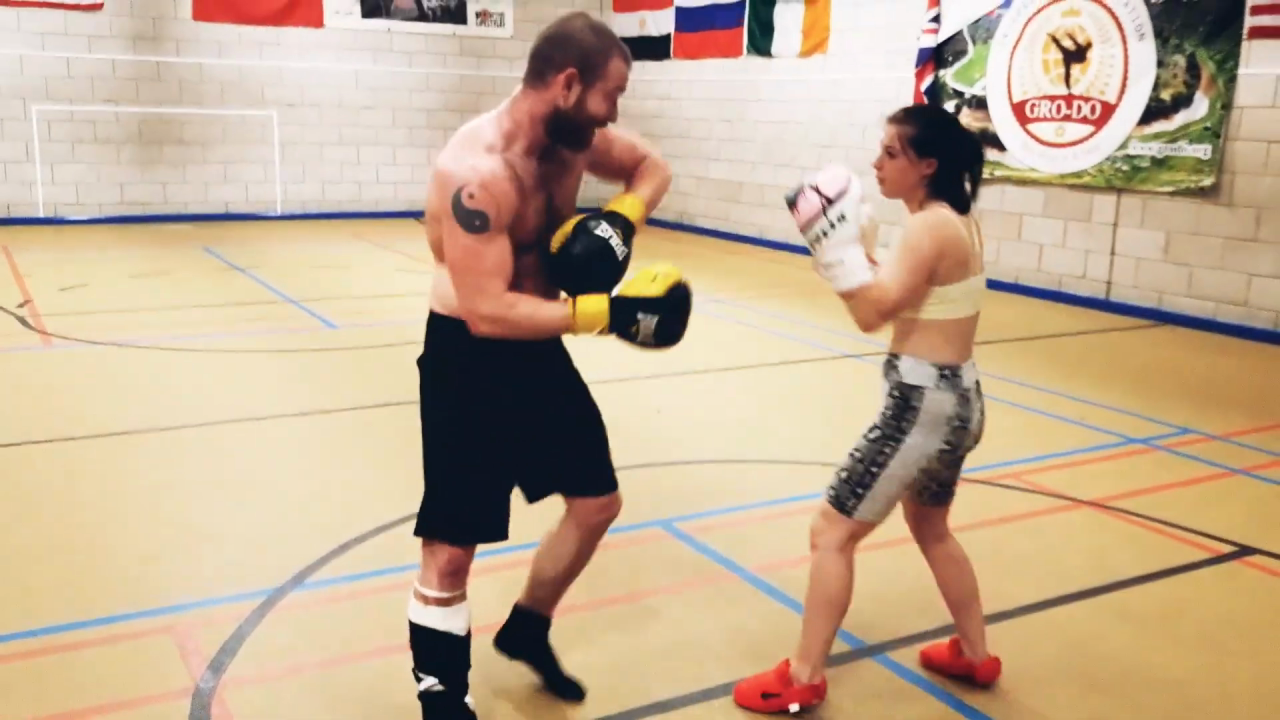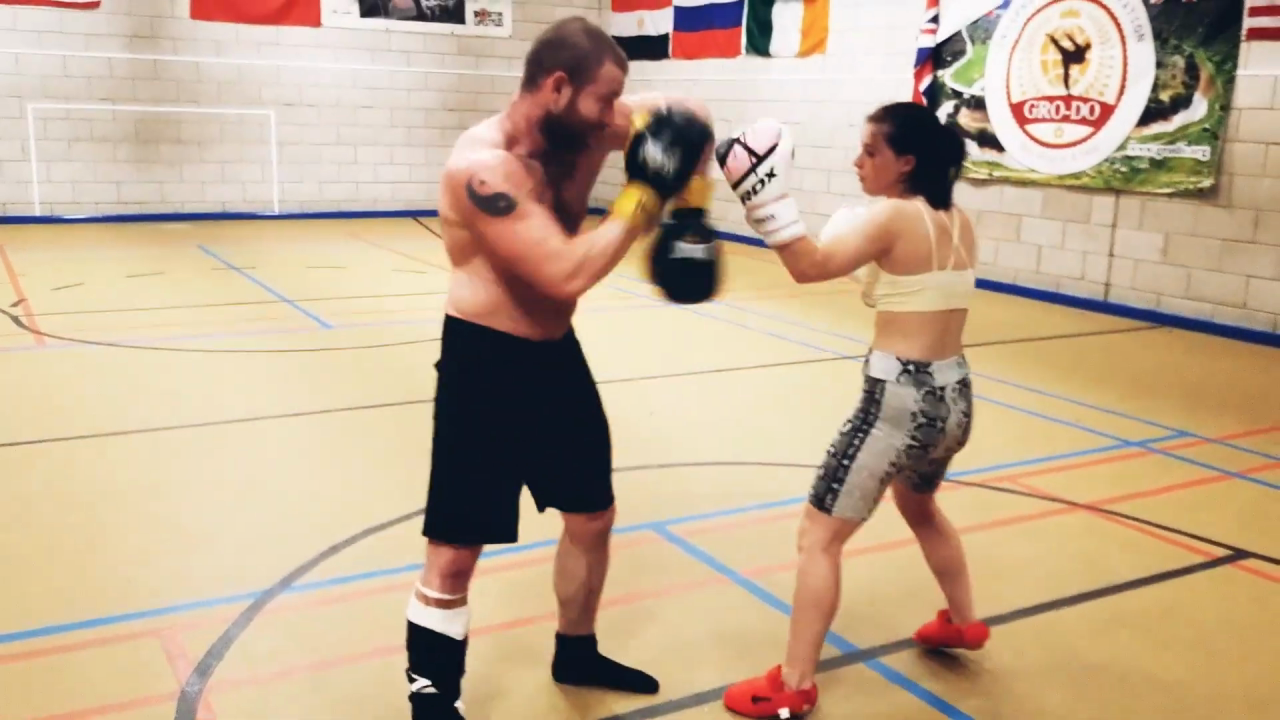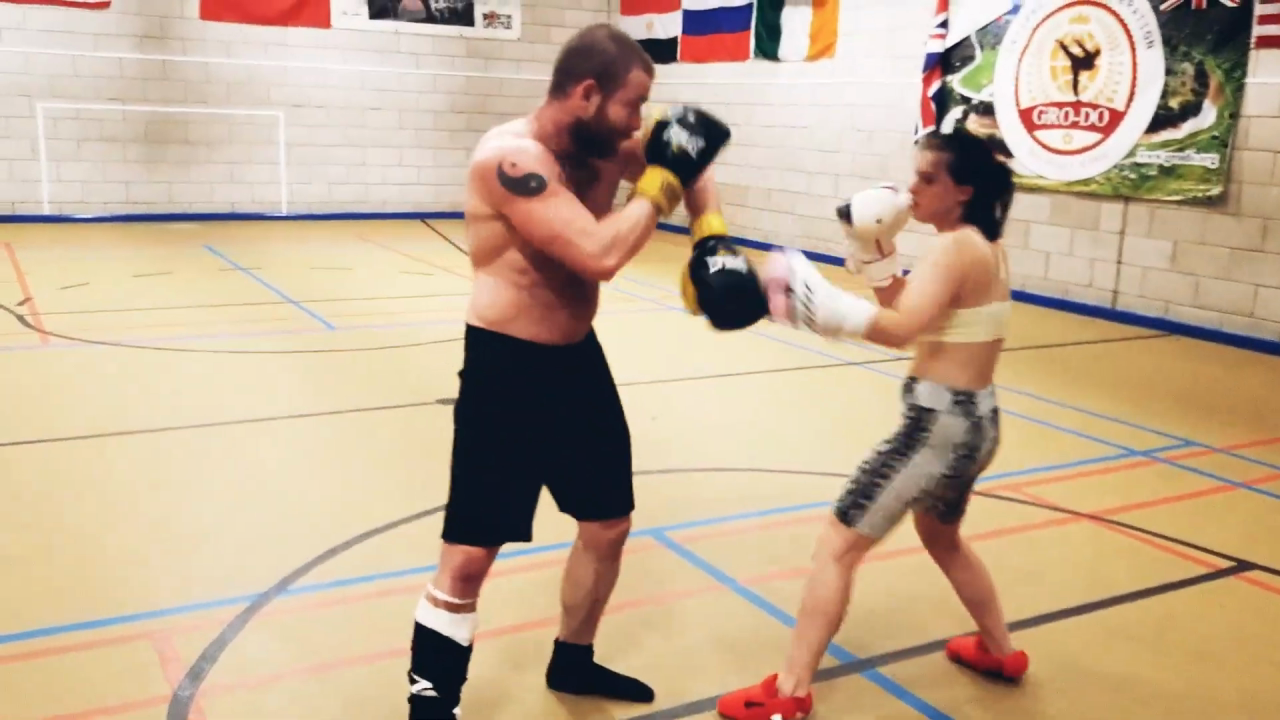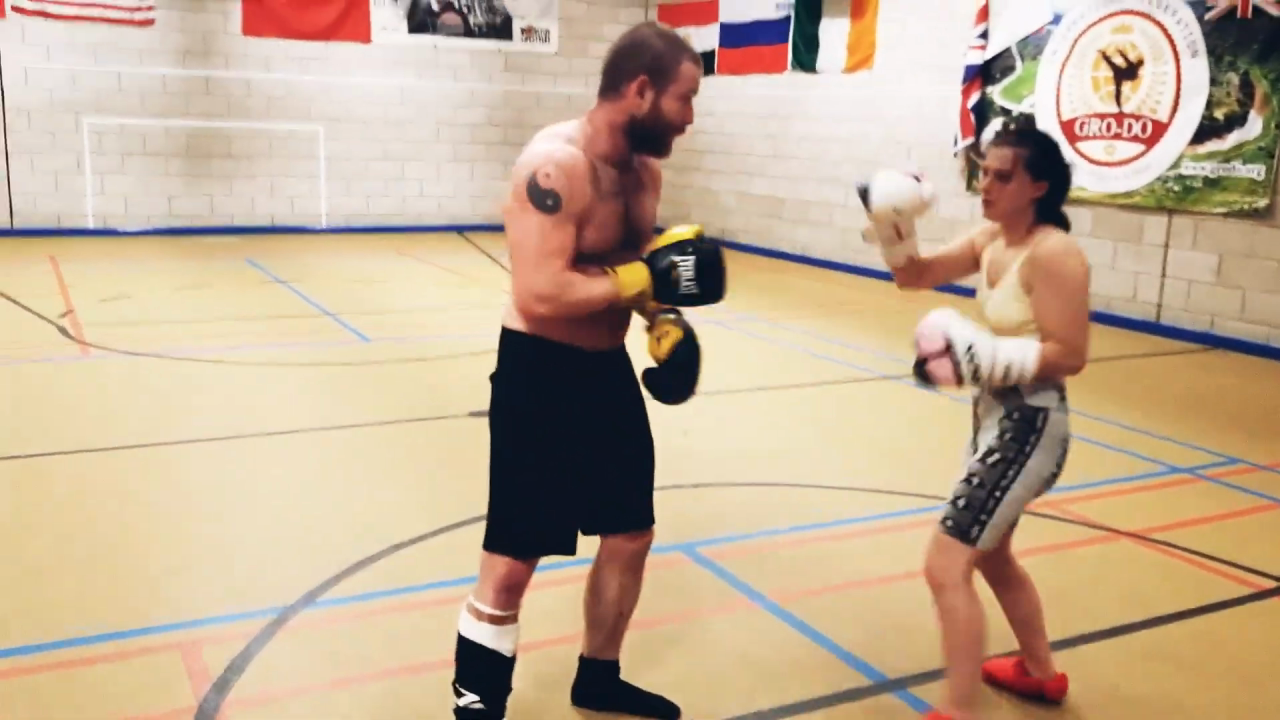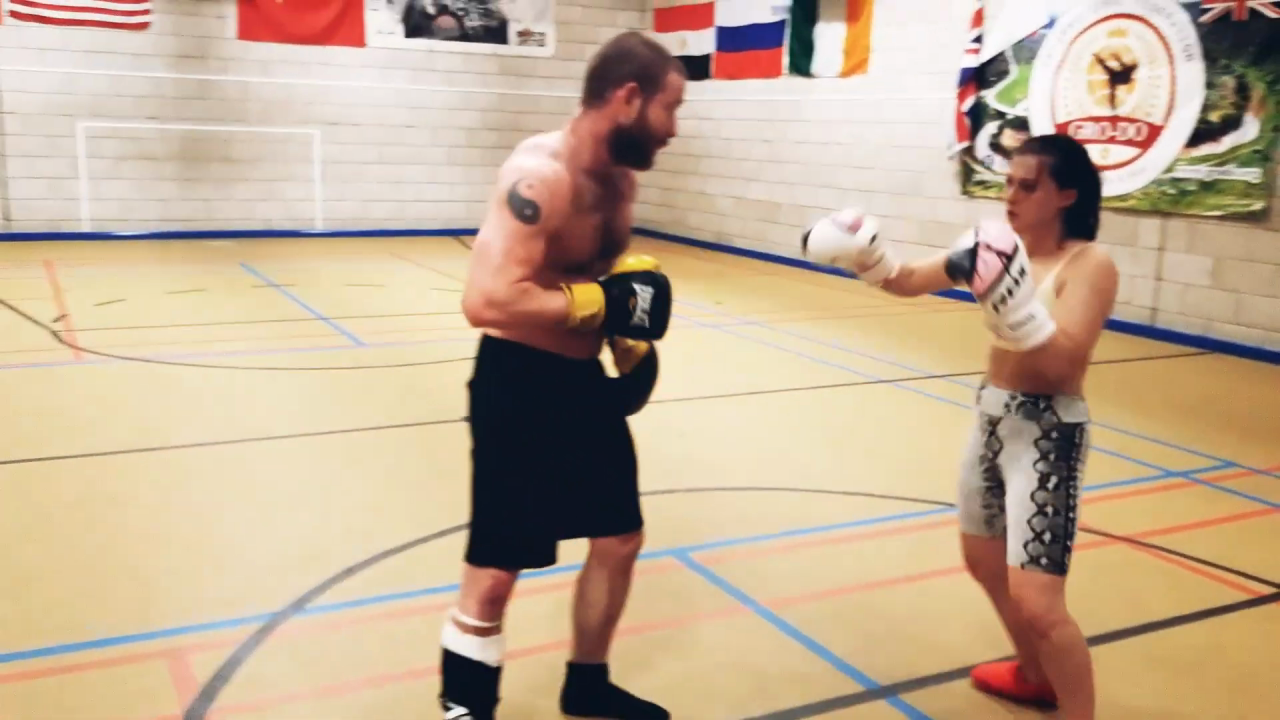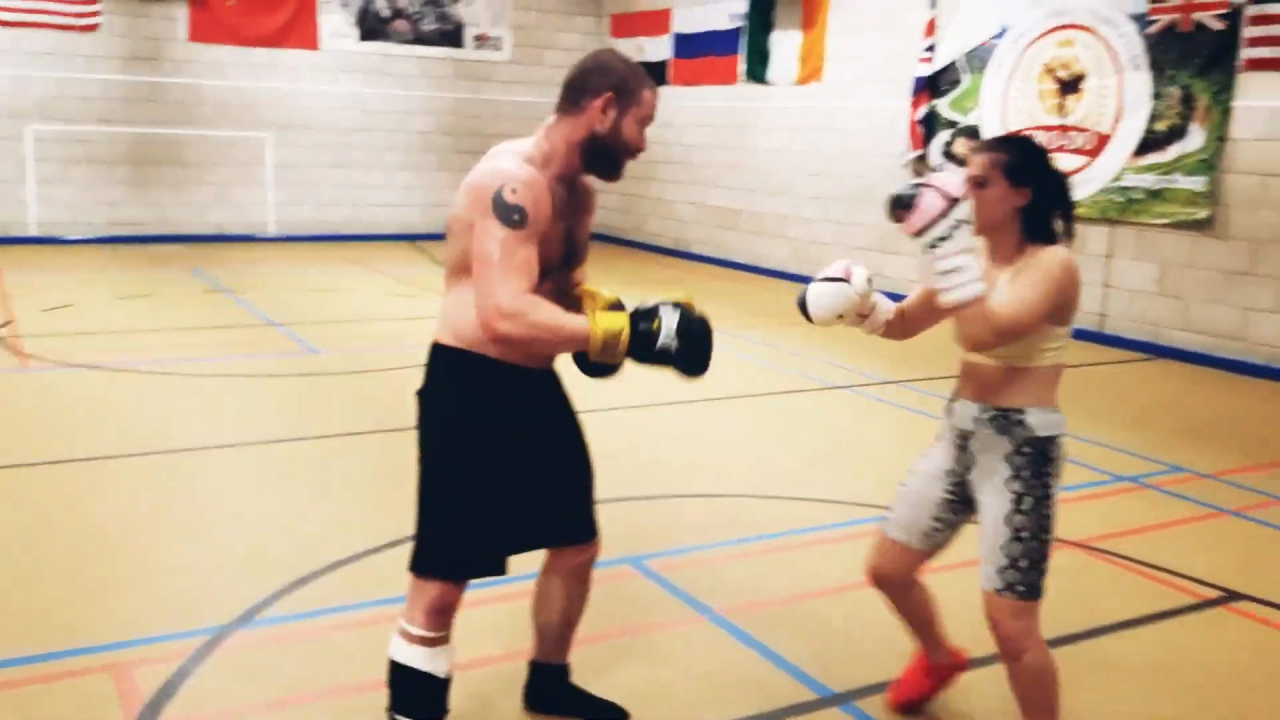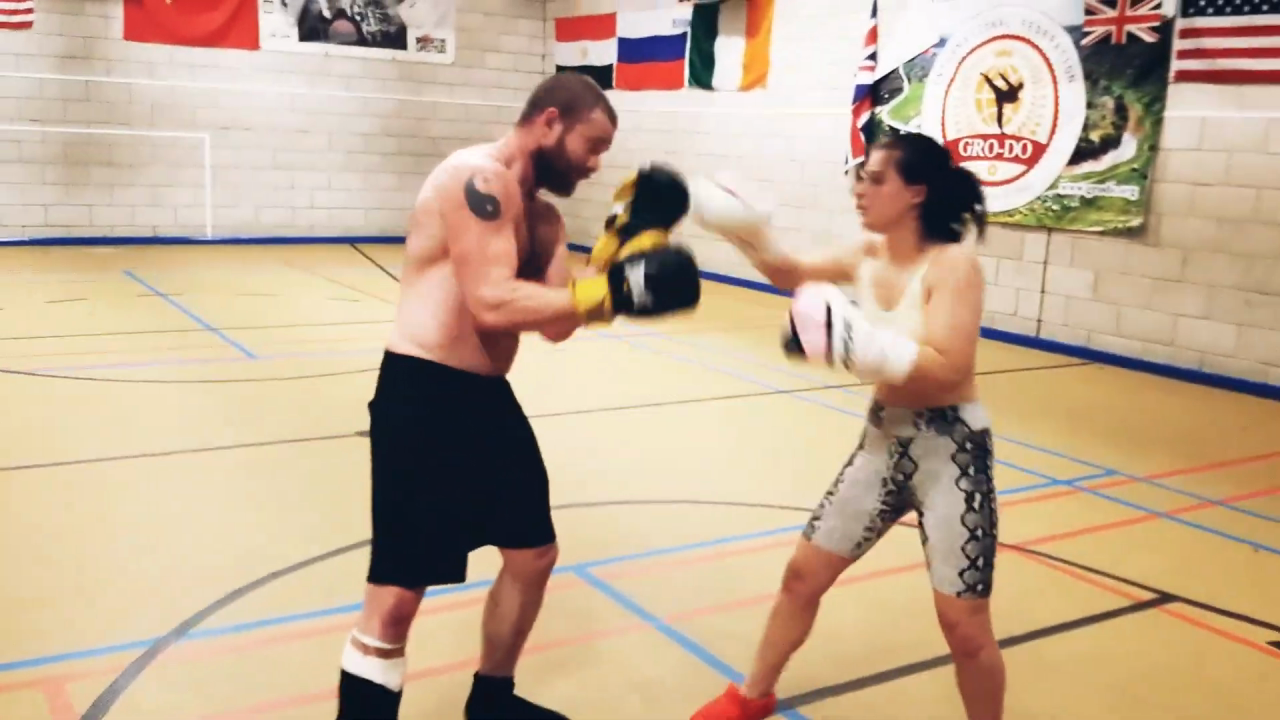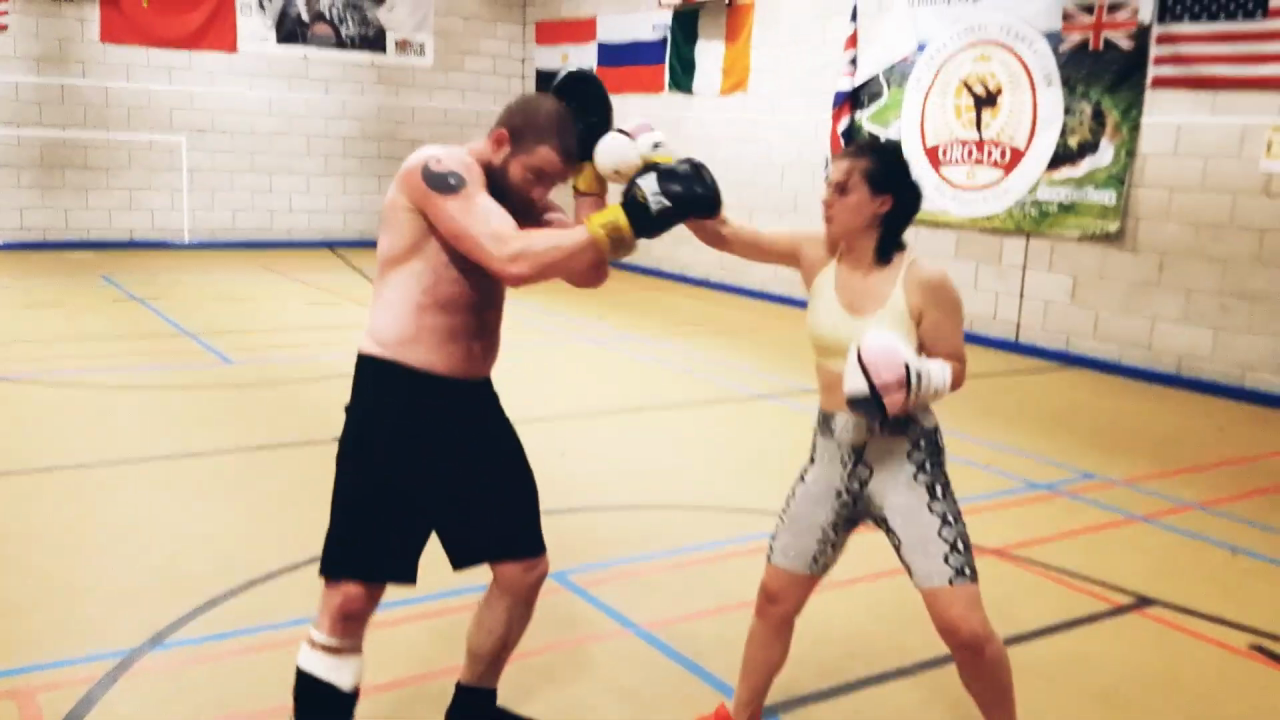
dt=0.2s
person 1, frame 1
left shoulder: (575, 134)
right shoulder: (478, 170)
left elbow: (653, 166)
right elbow: (484, 311)
left wrist: (619, 221)
right wrist: (611, 313)
left hip: (540, 351)
right hip: (468, 361)
left knee: (596, 500)
right knee: (451, 550)
left ankle: (527, 627)
person 1, frame 2
left shoulder: (585, 132)
right shoulder: (482, 165)
left elbow: (689, 119)
right elbow: (565, 275)
left wrist: (688, 212)
right wrist: (646, 192)
left hip: (558, 354)
right hip: (485, 363)
left knee: (592, 518)
right knee: (455, 552)
left ankle: (576, 653)
person 1, frame 3
left shoulder: (610, 141)
right shoulder: (508, 159)
left elbow: (695, 165)
right elbow: (599, 256)
left wrist: (712, 237)
right wrist: (662, 177)
left hip: (578, 360)
right hip: (504, 370)
left knee: (609, 525)
right knee: (469, 555)
left ankle: (572, 660)
person 1, frame 4
left shoulder: (644, 166)
right shoulder: (556, 165)
right elbow: (538, 296)
left wrist: (665, 314)
right wrist: (645, 277)
left hip: (608, 371)
right hip: (538, 374)
left knee: (630, 539)
right knee: (509, 566)
person 1, frame 5
left shoulder: (619, 177)
right shoulder: (541, 176)
right elbow: (486, 301)
left wrist: (627, 327)
right wrist: (598, 302)
left hip: (586, 380)
right hip: (517, 382)
left knee: (619, 542)
right knee: (493, 576)
person 1, frame 6
left shoulder: (578, 190)
right shoulder: (515, 180)
right elbow: (503, 318)
left wrist: (597, 315)
right wrist: (625, 327)
left hip: (536, 390)
right hip: (469, 392)
left knee: (577, 549)
right knee: (439, 587)
person 1, frame 7
left shoulder: (541, 213)
right shoulder: (480, 176)
left elbow: (554, 312)
right elbow: (492, 302)
left wrist: (622, 239)
right wrist: (612, 291)
left hip: (488, 397)
right hip: (421, 399)
left knee: (534, 556)
right knee: (396, 596)
person 1, frame 8
left shoulder: (522, 208)
right shoulder: (438, 169)
left elbow: (588, 273)
right elbow: (512, 261)
left wrist: (590, 173)
right wrist: (626, 216)
left hip: (472, 402)
right hip: (396, 400)
left knee: (524, 569)
right knee: (351, 596)
person 2, frame 1
left shoulder: (928, 227)
right shoulder: (956, 221)
left elbow: (871, 313)
left wrist: (834, 239)
right wrist: (857, 249)
left hip: (920, 403)
right hip: (956, 399)
left knee: (830, 535)
right knee: (930, 528)
left ankle: (803, 679)
right ankle: (973, 653)
person 2, frame 2
left shoulder: (894, 216)
right shoulder: (956, 221)
left elbow: (809, 267)
left wrist: (764, 191)
right wrist: (860, 249)
left hip: (899, 398)
right hip: (950, 394)
left knee: (818, 537)
right knee: (918, 505)
right ankle: (963, 620)
person 2, frame 3
left shoulder: (955, 251)
right shoulder: (981, 246)
left elbow: (900, 329)
right elbow: (900, 302)
left wrist: (811, 300)
right wrist: (872, 247)
left hip: (936, 423)
right hip: (974, 421)
left knee: (835, 549)
right knee: (939, 534)
right ankle: (999, 649)
person 2, frame 4
left shoulder: (1054, 255)
right shoulder: (991, 238)
left elbow: (1068, 358)
right elbow: (912, 275)
left wrist: (978, 356)
right wrist: (893, 226)
left hip: (1027, 425)
right hip: (998, 416)
left knee: (946, 566)
right knee: (990, 557)
right ankle: (1038, 670)
person 2, frame 5
left shoulder: (1091, 266)
right shoulder: (999, 246)
left elbow: (1061, 365)
right elbow: (910, 281)
left wrist: (1012, 295)
right wrist: (863, 251)
left hip: (1047, 436)
right hip: (992, 422)
left knee: (1036, 601)
right knee: (984, 564)
right ankle: (1036, 672)
person 2, frame 6
left shoulder: (1053, 266)
right shoulder: (972, 254)
left elbow: (985, 332)
right elbow: (902, 324)
left wrist: (944, 246)
right wrist: (861, 304)
left hip: (1020, 449)
right hip: (958, 433)
left knee: (1011, 622)
right knee: (887, 568)
right ankle: (936, 658)
person 2, frame 7
left shoulder: (954, 266)
right shoulder: (869, 257)
left elbow: (948, 372)
right elbow: (787, 273)
left wrist: (854, 342)
right wrist: (739, 227)
left hip: (950, 449)
right hip: (883, 440)
left knee: (964, 626)
right knee: (803, 575)
person 2, frame 8
left shoulder: (924, 280)
right shoulder: (815, 255)
left elbow: (956, 369)
right elbow: (724, 234)
left wrist: (912, 379)
left hip: (905, 456)
right hip: (833, 450)
left knee: (964, 626)
right knee: (775, 598)
